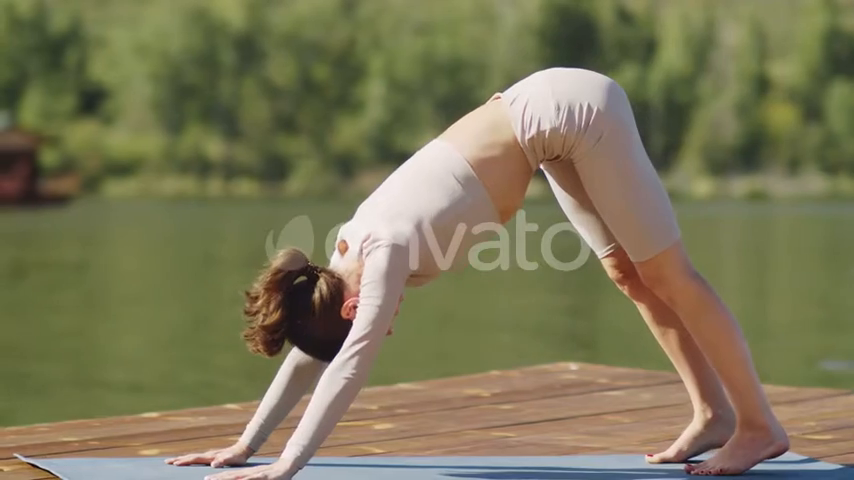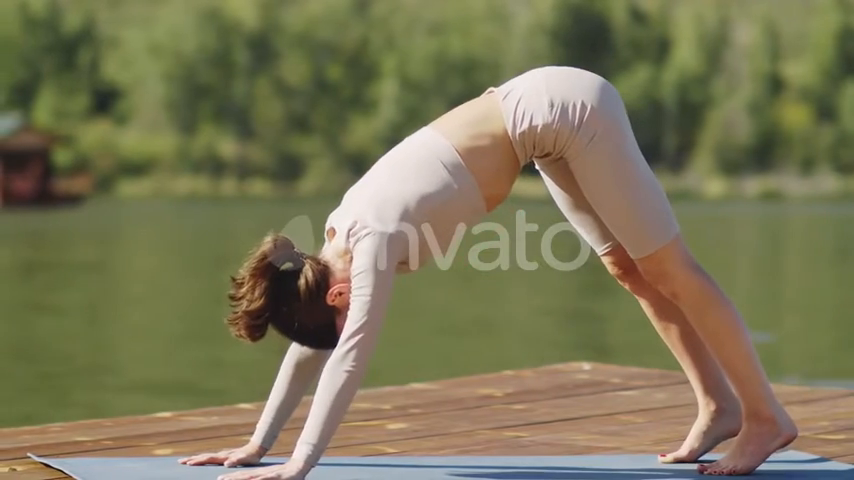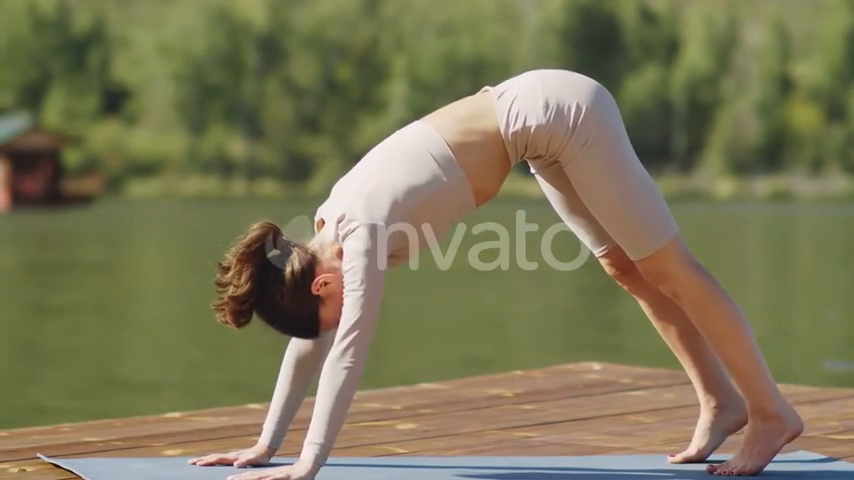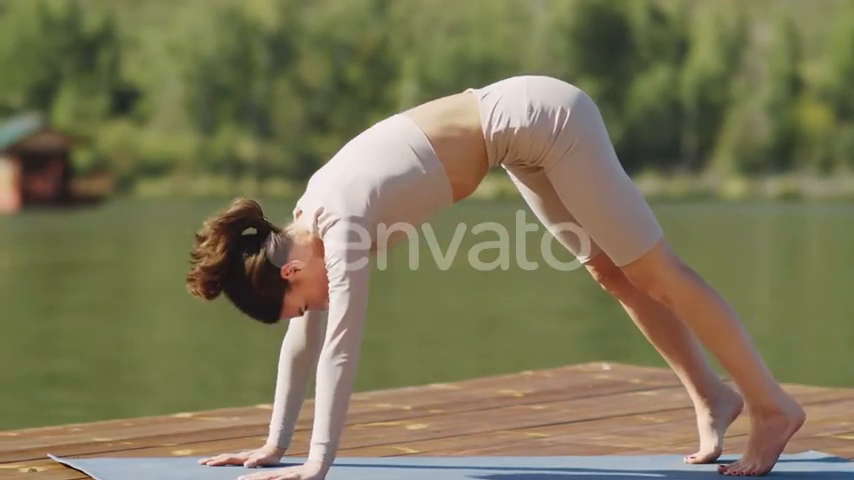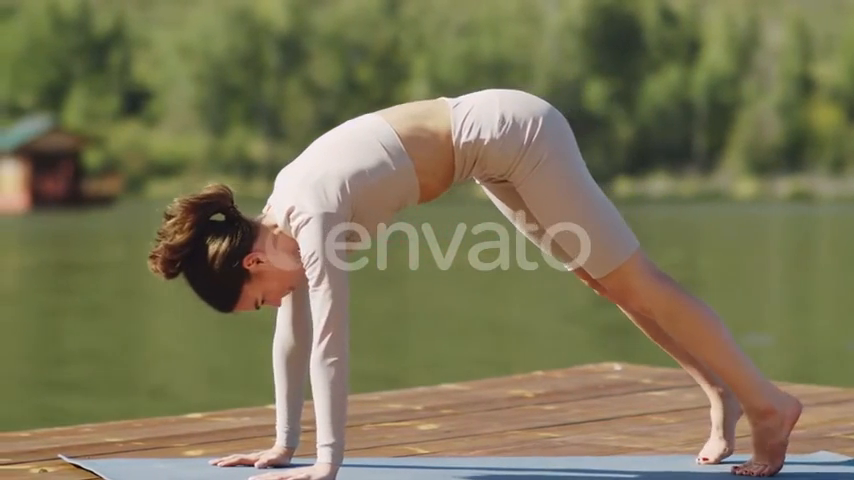
dt=0.7s
person 1, frame 1
left shoulder: (384, 250)
right shoulder: (351, 243)
left elbow: (350, 365)
right elbow: (306, 354)
left hip: (578, 113)
right hip: (550, 113)
left knee: (666, 273)
right knee: (630, 275)
left ankle: (759, 423)
right ankle: (714, 413)
person 1, frame 2
left shoulder: (371, 236)
right shoulder: (338, 235)
left elbow: (350, 354)
right elbow: (309, 348)
left hip: (569, 110)
right hip: (546, 115)
left knee: (668, 269)
right knee: (630, 270)
left ankle: (765, 415)
right ankle: (719, 407)
person 1, frame 3
left shoulder: (360, 230)
right shoulder: (329, 224)
left elbow: (347, 351)
right elbow: (308, 344)
left hip: (562, 113)
right hip: (541, 115)
left knee: (668, 269)
right knee: (628, 270)
left ankle: (771, 410)
right ankle: (720, 400)
person 1, frame 4
left shoulder: (341, 221)
right shoulder: (307, 220)
left elbow: (339, 344)
right elbow: (303, 339)
left hip: (543, 119)
right hip: (523, 127)
left knee: (655, 273)
right knee: (614, 274)
left ankle: (772, 406)
right ankle: (713, 397)
person 1, frame 5
left shoulder: (312, 216)
right shoulder: (278, 213)
left elbow: (327, 341)
right elbow: (291, 335)
left hip: (514, 134)
right hip: (495, 139)
left knee: (634, 281)
right knee: (605, 280)
left ankle: (768, 403)
right ankle: (722, 389)
